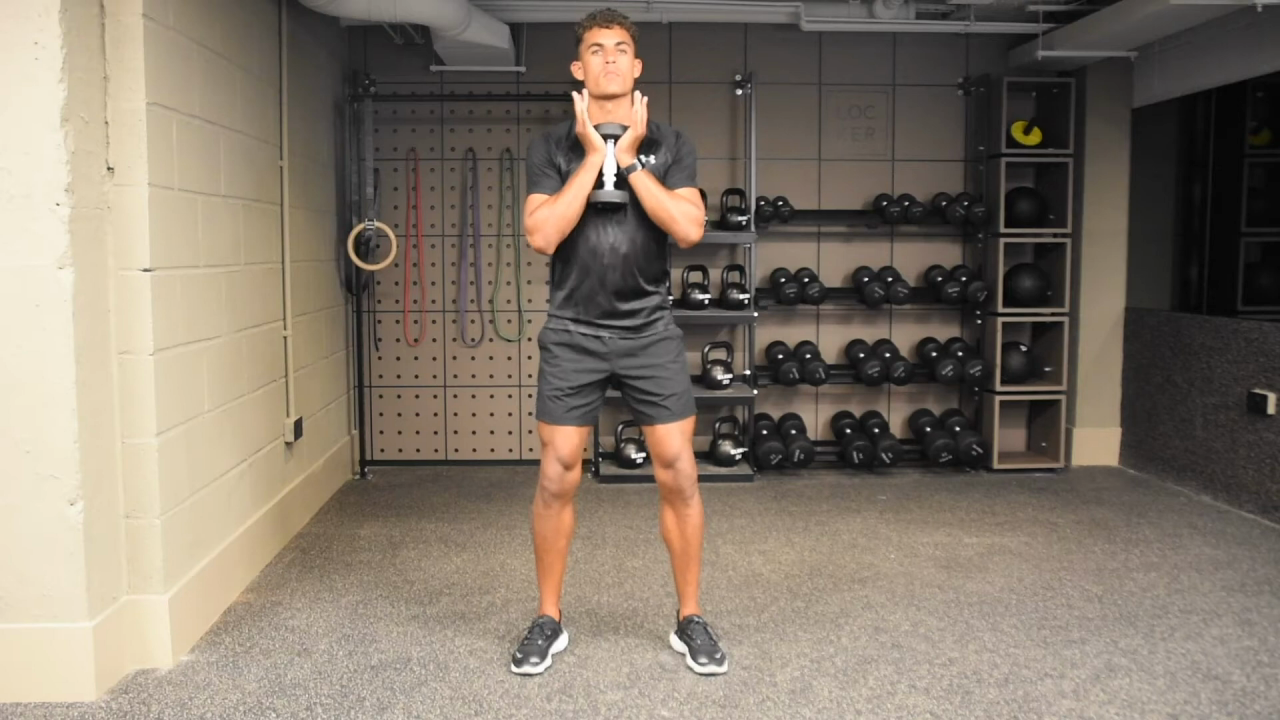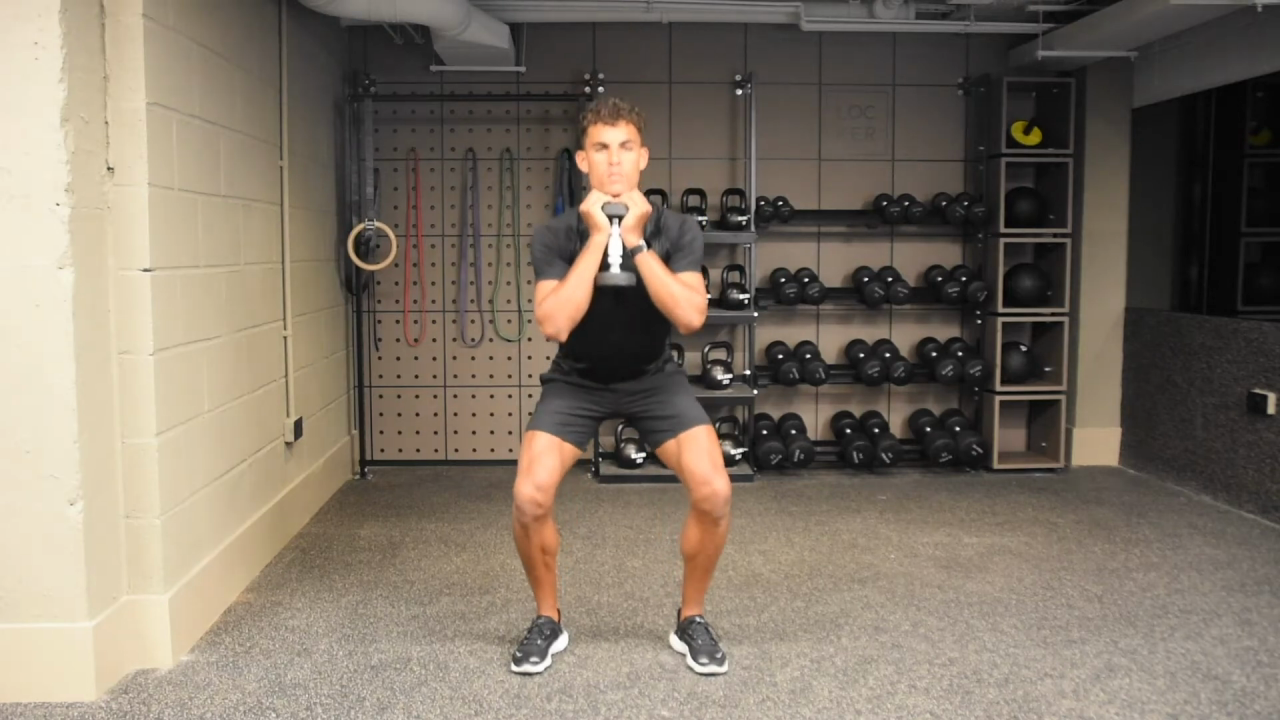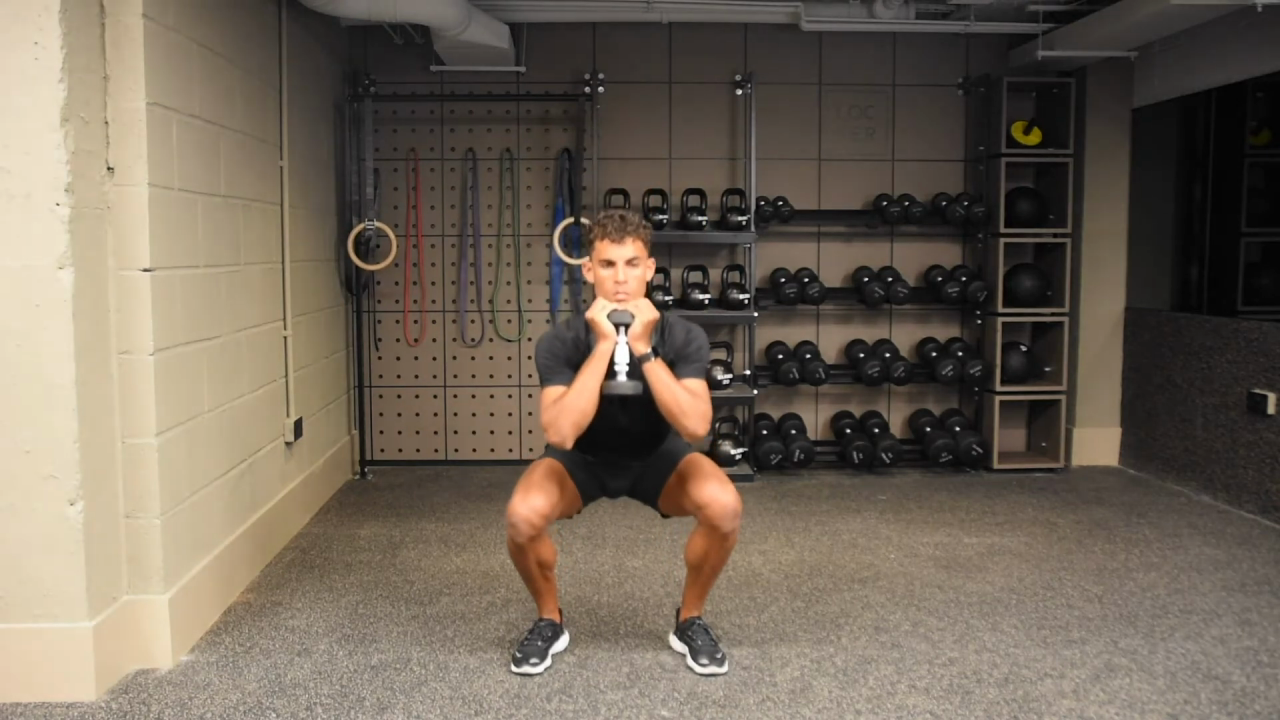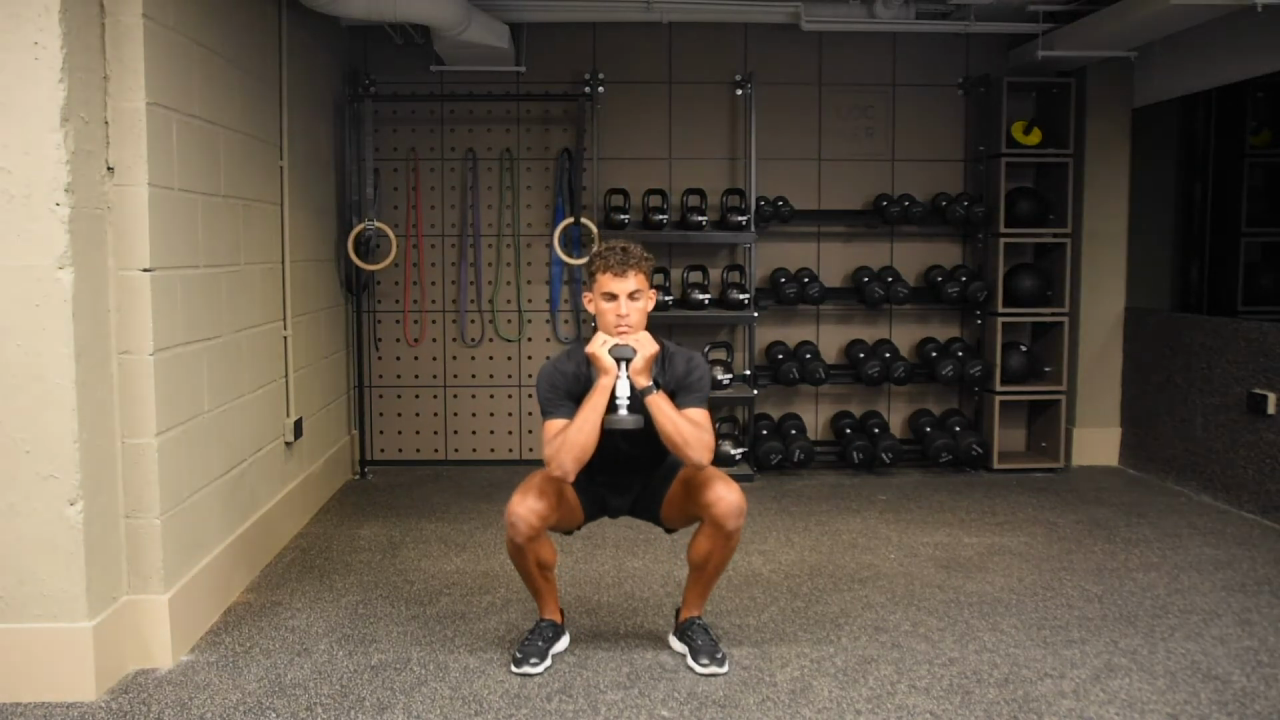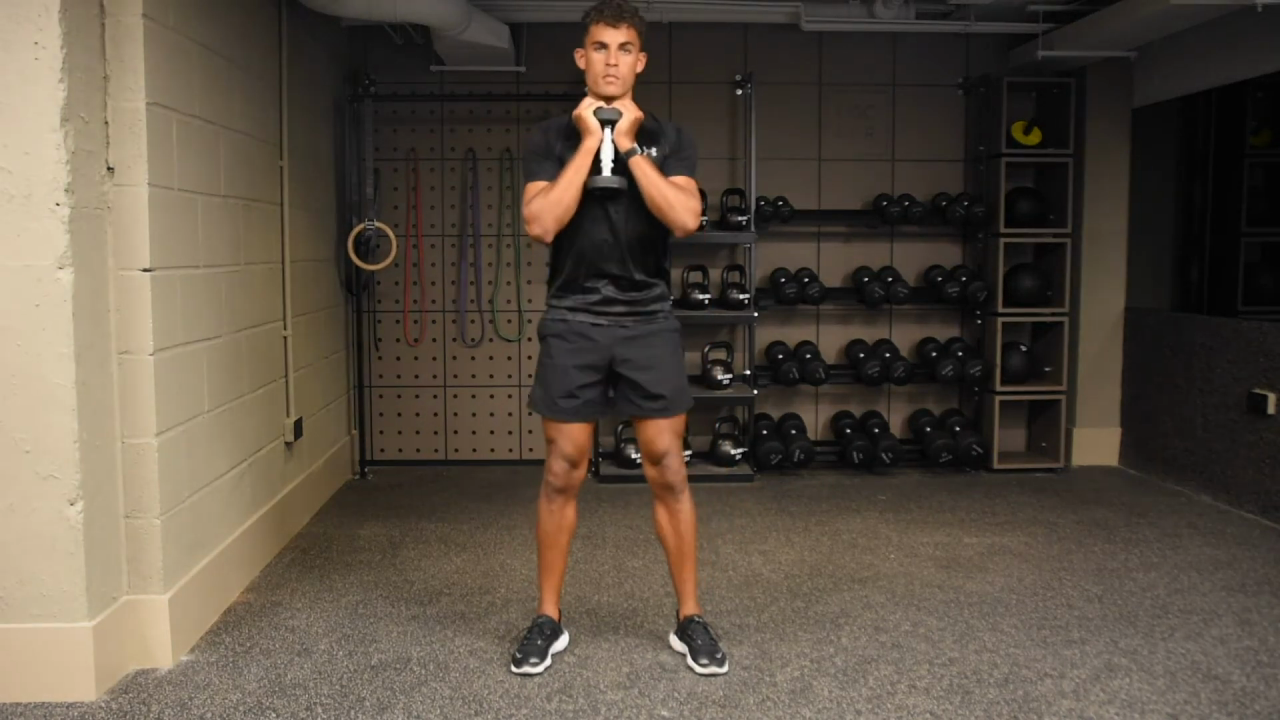
dt=1s
person 1, frame 1
left shoulder: (669, 144)
right shoulder: (551, 147)
left elbow: (689, 228)
right elbow: (541, 236)
left wrist: (629, 161)
right wrist: (593, 157)
left hip: (649, 331)
right hip: (573, 333)
left knee: (678, 474)
right knee: (558, 476)
left ankle: (690, 619)
right ankle: (548, 620)
person 1, frame 2
left shoulder: (677, 230)
right shoulder: (556, 236)
left elbow: (691, 317)
right elbow: (554, 325)
left wrist: (635, 242)
right wrist: (597, 238)
left hip: (653, 378)
right hip: (577, 380)
left knee: (713, 491)
right knee: (530, 496)
left ankle: (690, 620)
right ankle: (548, 620)
person 1, frame 3
left shoulder: (683, 337)
right shoulder: (561, 342)
left elbow: (696, 426)
right elbow: (560, 435)
left wrist: (644, 349)
right wrist: (603, 346)
left hip: (655, 455)
right hip: (584, 458)
left knee: (724, 505)
right knee: (523, 515)
left ankle: (690, 620)
right ankle: (550, 621)
person 1, frame 4
left shoulder: (683, 366)
right shoulder: (562, 372)
left elbow: (699, 456)
right elbow: (562, 469)
left wrist: (644, 383)
right wrist: (605, 380)
left hip: (657, 474)
right hip: (587, 478)
left knee: (728, 504)
right knee: (522, 515)
left ankle: (690, 620)
right ankle: (550, 621)
person 1, frame 5
left shoulder: (668, 137)
right shoulder: (551, 137)
left elbow: (686, 218)
right elbow: (539, 224)
left wrist: (628, 147)
right wrist: (589, 143)
left hip: (648, 321)
right hip: (572, 322)
left knee: (667, 471)
right knee: (563, 472)
left ankle: (690, 619)
right ankle: (548, 619)
